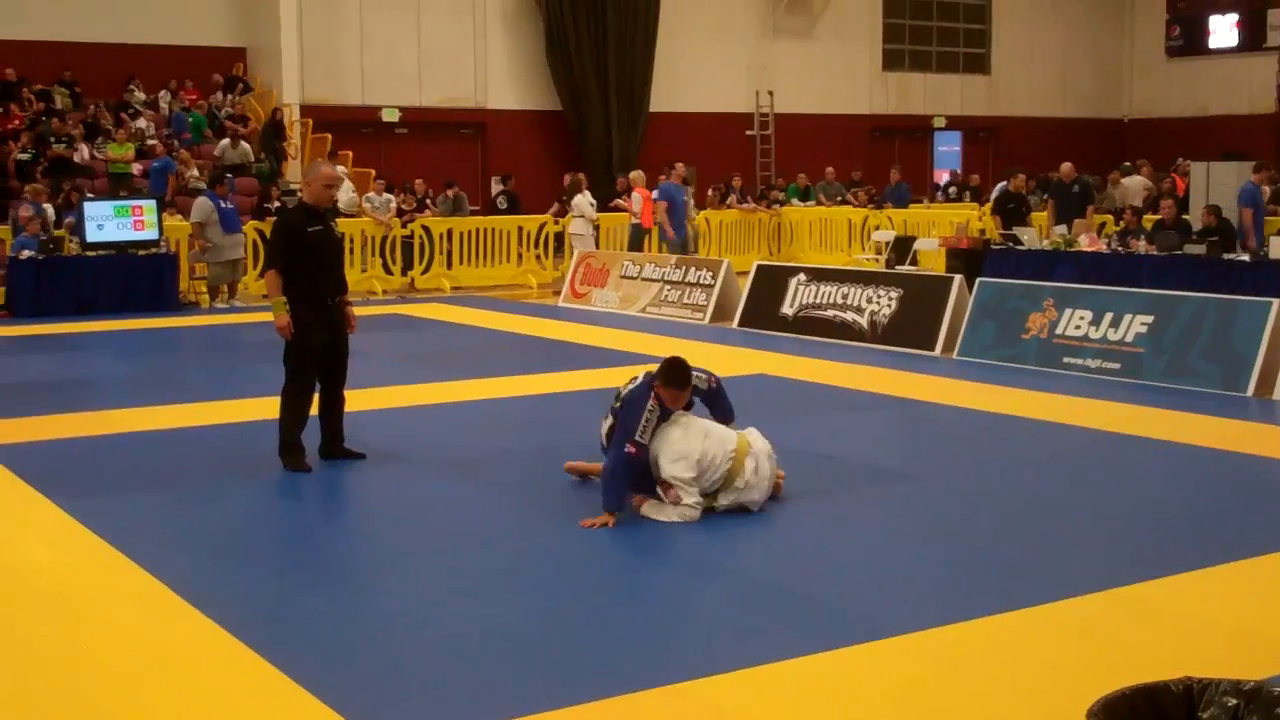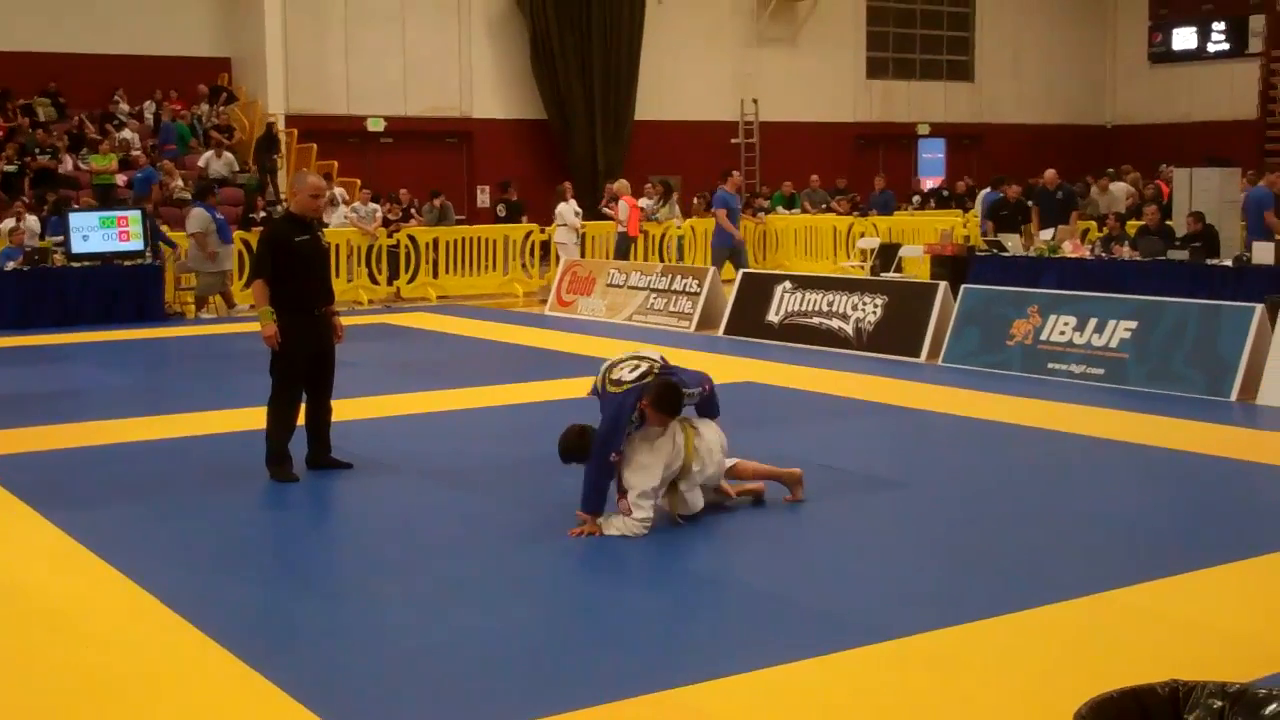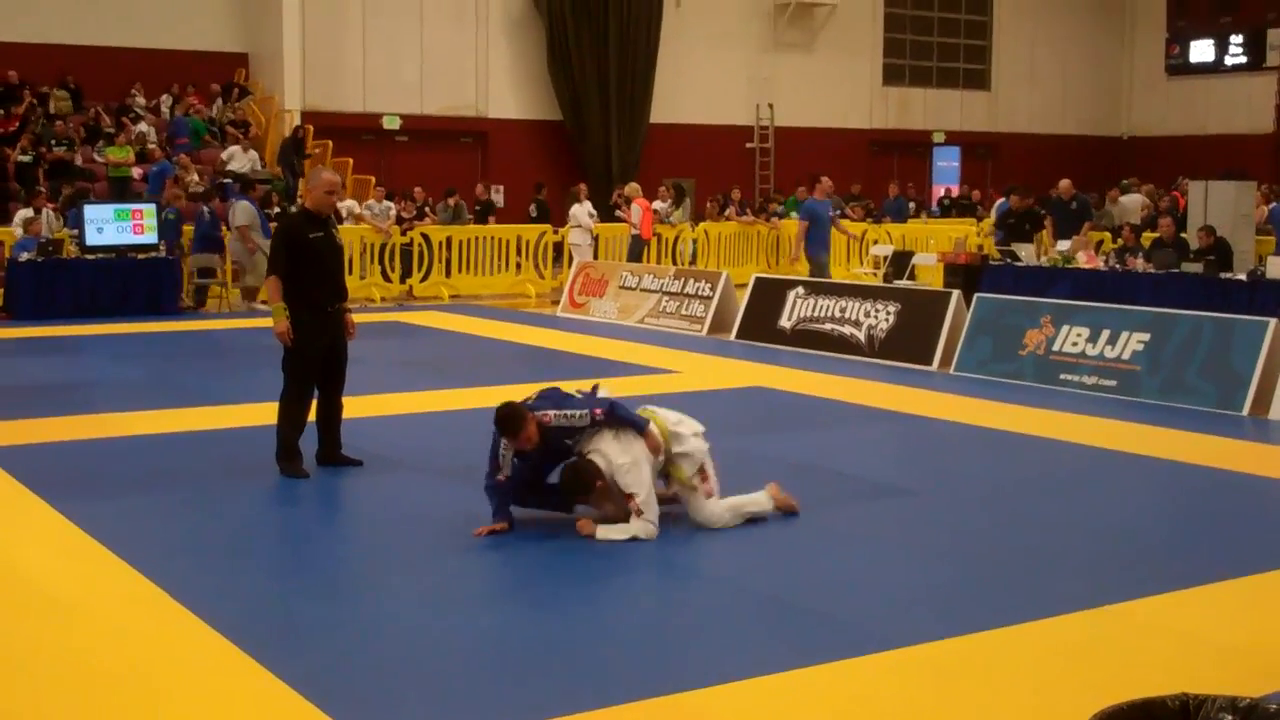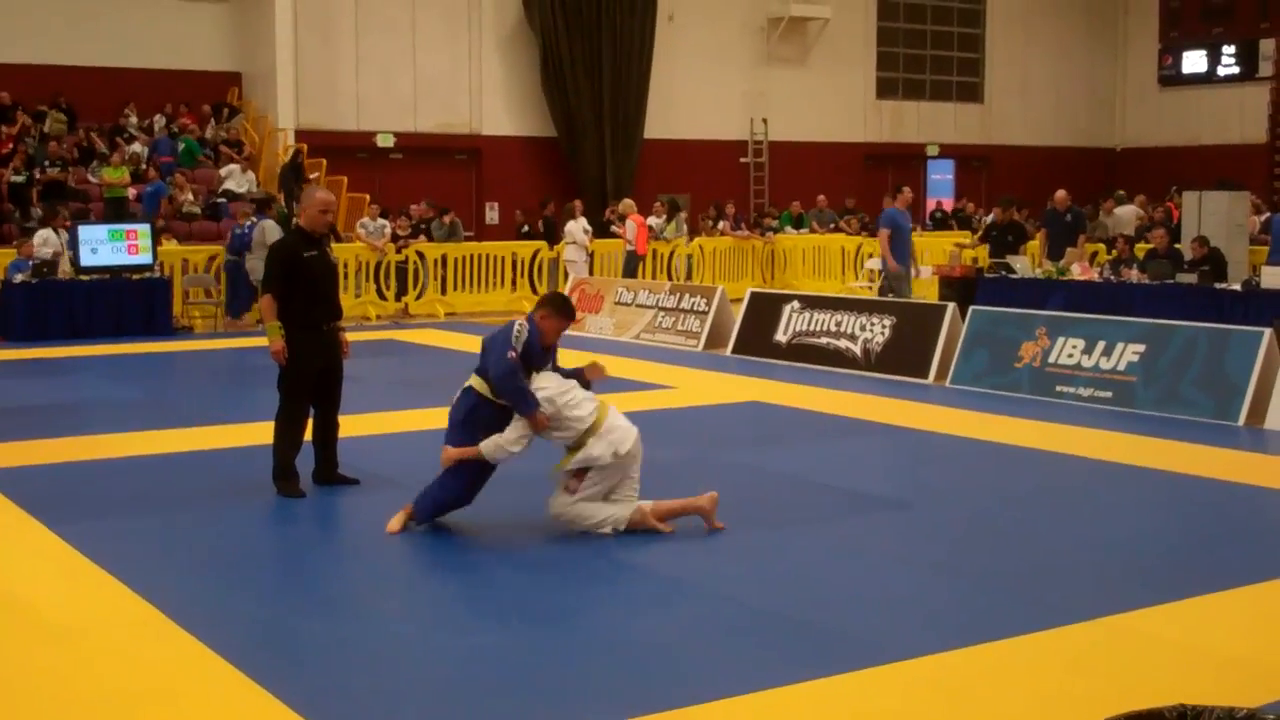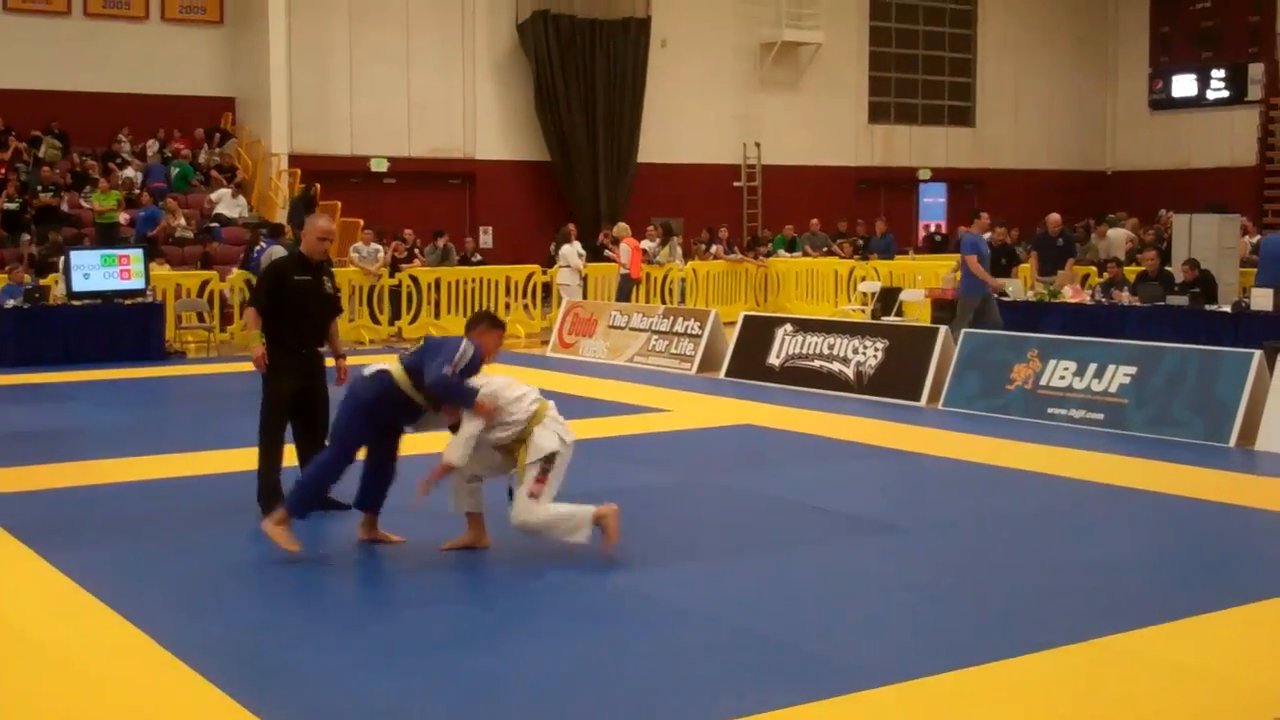
dt=0.7s
person 1, frame 1
left shoulder: (329, 220)
right shoulder: (289, 222)
right elbow: (272, 269)
left wrist: (345, 304)
right wrist: (279, 310)
left hip: (332, 312)
right hip: (303, 315)
left knee: (334, 382)
right knee: (299, 385)
left ankle: (332, 444)
right ankle: (290, 451)
person 1, frame 2
left shoulder: (315, 229)
right shoulder: (276, 231)
right elbow: (259, 279)
left wrist: (332, 313)
right wrist: (266, 319)
left hip: (319, 322)
right hip: (290, 324)
left knee: (321, 392)
right knee: (286, 395)
left ankle: (320, 454)
right ankle: (278, 461)
person 1, frame 3
left shoulder: (330, 226)
right shoulder: (291, 227)
right elbow: (274, 275)
left wrist: (344, 310)
right wrist: (279, 315)
left hip: (332, 319)
right hip: (303, 321)
left knee: (332, 389)
right knee: (298, 391)
left ankle: (330, 451)
right ankle: (288, 456)
person 1, frame 4
left shoulder: (324, 244)
right shoulder: (285, 247)
right elbow: (268, 295)
left wrist: (338, 329)
right wrist: (274, 334)
left hip: (327, 337)
right hip: (298, 340)
left knee: (328, 408)
right knee: (293, 410)
left ankle: (326, 470)
right ankle: (284, 476)
person 1, frame 5
left shoulder: (326, 274)
right shoulder: (280, 269)
right elbow: (254, 308)
left wrist: (339, 355)
right wrist: (256, 342)
left hip: (311, 359)
right hip: (280, 359)
left knee: (315, 429)
right knee: (273, 427)
right ankle: (269, 496)
person 2, frame 1
left shoulder: (672, 466)
right shoulder: (674, 421)
left elbow: (688, 513)
left wrist: (646, 506)
left hip: (752, 478)
right hip: (753, 444)
left ankle: (769, 486)
person 2, frame 2
left shoulder: (632, 470)
left elbow: (638, 523)
left wrist: (599, 525)
left hip: (701, 456)
right hip: (698, 431)
left knee: (683, 506)
right knee: (725, 469)
left ankle: (748, 490)
right ankle: (789, 476)
person 2, frame 3
left shoulder: (627, 467)
right shoulder: (588, 452)
left elbow: (646, 528)
left wrist: (596, 530)
left hip: (681, 437)
left knee: (709, 515)
left ankle: (770, 497)
right ankle: (679, 489)
person 2, frame 4
left shoulder: (536, 396)
right shoulder: (541, 379)
left elbow: (507, 443)
left wrist: (458, 454)
left hip: (606, 443)
right hip: (620, 433)
left knee: (562, 510)
right knee: (619, 509)
left ankle: (636, 515)
right ankle: (698, 504)
person 2, frame 5
right shoulder: (470, 387)
left elbow: (458, 450)
left wrist: (430, 480)
left hip: (548, 435)
left knee: (525, 517)
right knee: (465, 467)
left ankle: (600, 515)
right ankle: (477, 533)
person 3, frame 1
left shoulder: (691, 378)
right shoulder: (641, 404)
left elbow: (714, 384)
right elbow: (623, 459)
left wrist: (725, 427)
right wrist: (609, 511)
right hip: (621, 431)
person 3, frame 2
left shoulder: (684, 386)
right shoulder: (620, 411)
left elbow: (705, 385)
right elbow: (601, 464)
left wrist: (706, 420)
right wrist: (592, 515)
person 3, frame 3
left shoulder: (553, 416)
right shoulder: (506, 442)
left elbow: (607, 410)
right elbow: (498, 482)
left wrist: (646, 431)
right wrist: (501, 518)
right hip: (553, 443)
right knee: (520, 493)
person 3, frame 4
left shoulder: (546, 346)
right shoulder: (519, 330)
right elbow: (506, 374)
left wrist: (583, 376)
right wrist: (531, 411)
left hip: (498, 416)
right hip: (475, 410)
left knee: (472, 476)
right knee: (462, 476)
right ankle: (411, 512)
person 3, frame 5
left shoulder: (460, 351)
right shoulder: (467, 348)
left elbow: (441, 397)
right elbow: (437, 382)
right wrist: (474, 403)
left hip: (394, 402)
right hip: (374, 393)
left knee: (383, 461)
right knee: (338, 457)
left ankle: (369, 527)
right ankle: (280, 520)
